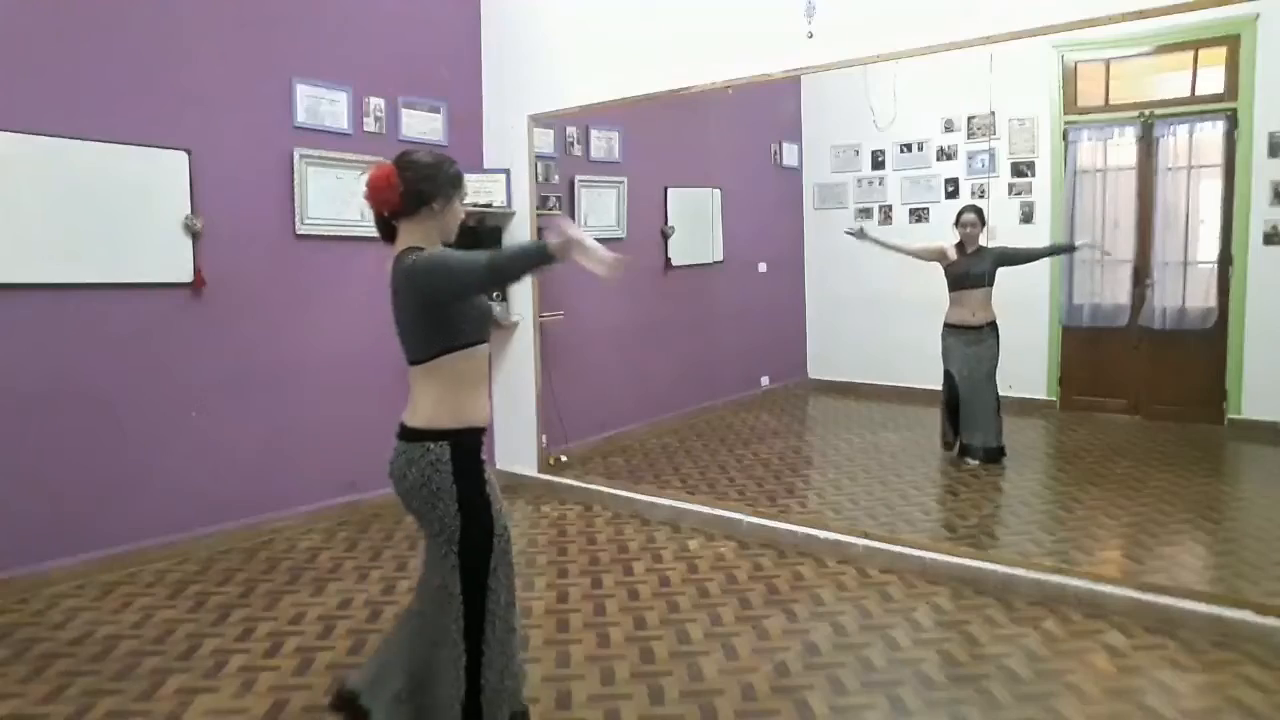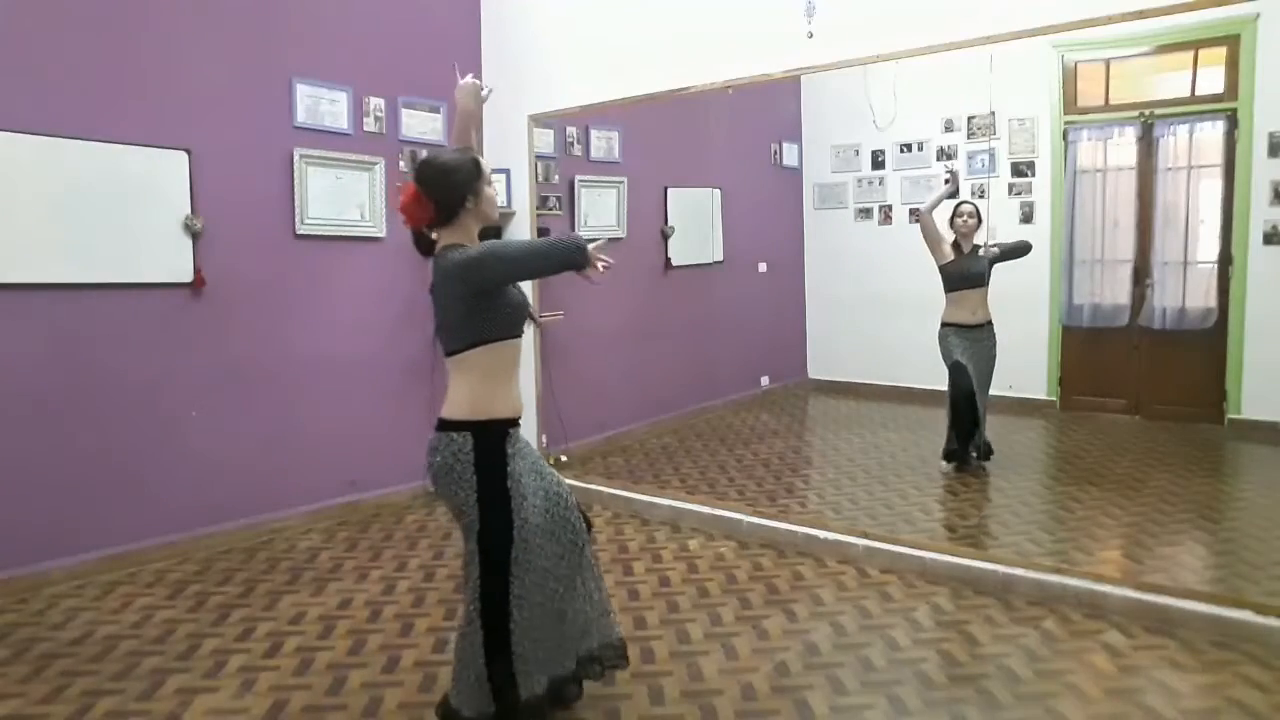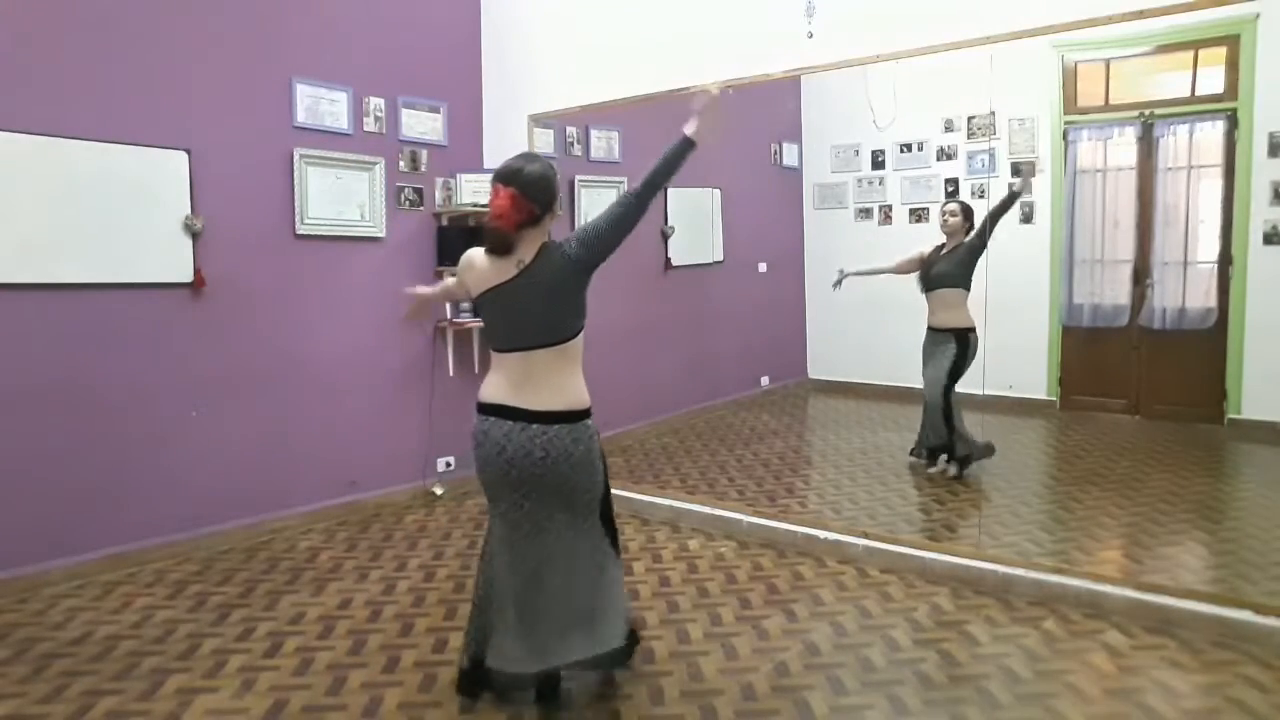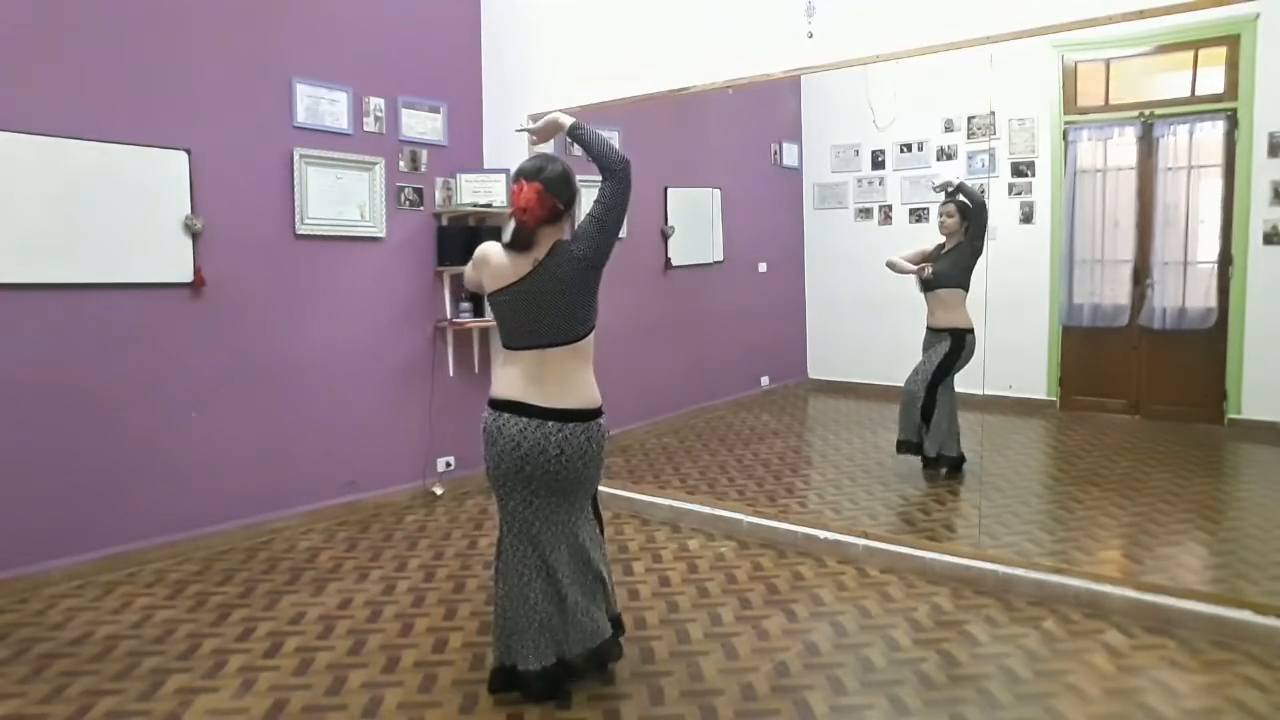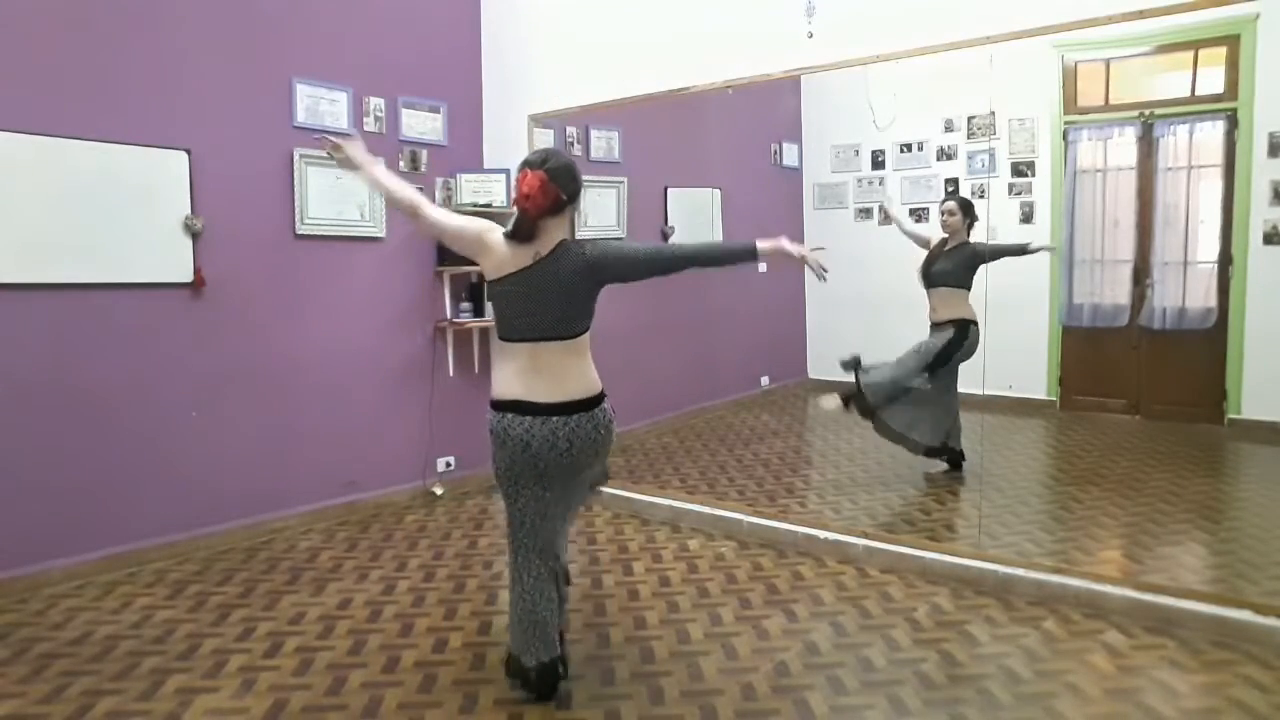
dt=1s
person 1, frame 1
left shoulder: (416, 263)
right shoulder: (427, 268)
right elbow: (484, 272)
right wrist: (557, 242)
left hip: (438, 446)
right hip: (447, 454)
left knee: (456, 574)
right knee: (477, 586)
person 1, frame 2
left shoulder: (447, 256)
right shoulder: (472, 266)
left elbow: (447, 176)
right elbow: (568, 250)
left wrist: (466, 115)
right wrist: (586, 257)
left hip: (492, 437)
right hip: (476, 444)
left knee: (556, 528)
right knee: (497, 570)
person 1, frame 3
left shoulder: (474, 266)
right shoulder: (569, 262)
left elbow: (461, 286)
right elbow: (636, 202)
left wrist: (431, 293)
right wrist: (688, 135)
left hip: (495, 429)
right hip: (563, 432)
left knee: (511, 541)
right knee: (584, 536)
left ankle: (500, 666)
right ankle: (586, 651)
person 1, frame 4
left shoulder: (490, 259)
right shoulder: (582, 258)
right elbow: (619, 172)
right wrist: (569, 126)
left hip: (507, 428)
right hip: (575, 431)
left knee: (524, 543)
right knee: (569, 534)
left ankle: (531, 667)
right ankle: (578, 649)
person 1, frame 5
left shoulder: (491, 248)
right shoulder: (589, 262)
left elbow: (417, 204)
right elbow: (676, 257)
left wrist: (360, 159)
right wrist: (764, 248)
left hip: (515, 425)
right hip: (584, 420)
left knee: (529, 544)
right knee: (561, 500)
left ankle: (540, 668)
person 2, frame 1
left shoulder: (993, 255)
right shoulder: (946, 253)
left elbow: (1032, 254)
right elbow: (909, 248)
left wrist: (1074, 247)
right wrist: (872, 239)
left hip: (986, 333)
right hip: (955, 333)
left knee: (982, 388)
right knee: (953, 388)
left ankle: (972, 447)
right ankle: (952, 437)
person 2, frame 2
left shoulder: (986, 252)
right shoulder: (943, 250)
left elbow: (1026, 246)
right elbow: (924, 214)
left wrist: (996, 252)
right wrist: (948, 189)
left hip: (984, 333)
right hip: (953, 332)
left knee: (977, 392)
right knee: (962, 387)
left ankle: (972, 449)
right ankle: (961, 450)
person 2, frame 3
left shoulder: (970, 249)
right shoulder: (931, 255)
left elbow: (989, 221)
right elbow: (893, 267)
left wrist: (1015, 192)
right wrist: (853, 273)
left hip: (959, 336)
right hip: (934, 336)
left knee: (938, 393)
right knee: (936, 394)
left ankle: (960, 453)
right ankle: (943, 455)
person 2, frame 4
left shoulder: (969, 250)
right shoulder: (932, 252)
left elbow: (980, 206)
right elbow: (893, 261)
left wrist: (956, 185)
right wrist: (913, 269)
left hip: (957, 337)
right hip: (933, 336)
left knee: (918, 387)
right knee: (939, 395)
left ankle: (940, 456)
right ankle: (948, 459)
person 2, frame 5
left shoulder: (972, 251)
right shoulder: (937, 246)
left elbow: (1000, 250)
right elbow: (909, 230)
left wrist: (1032, 248)
right wrist: (890, 211)
left hip: (960, 330)
right hip: (938, 331)
left knee: (911, 365)
right knee: (942, 395)
left ankle: (852, 397)
right ankle: (953, 459)
